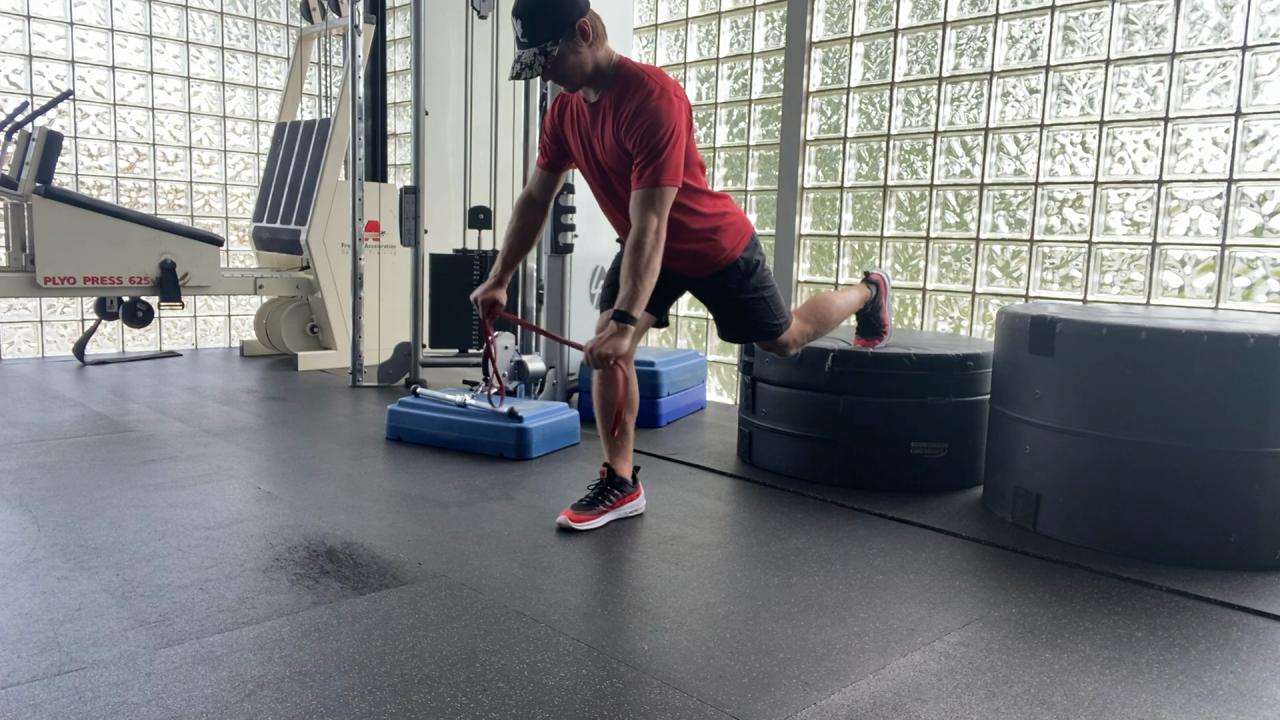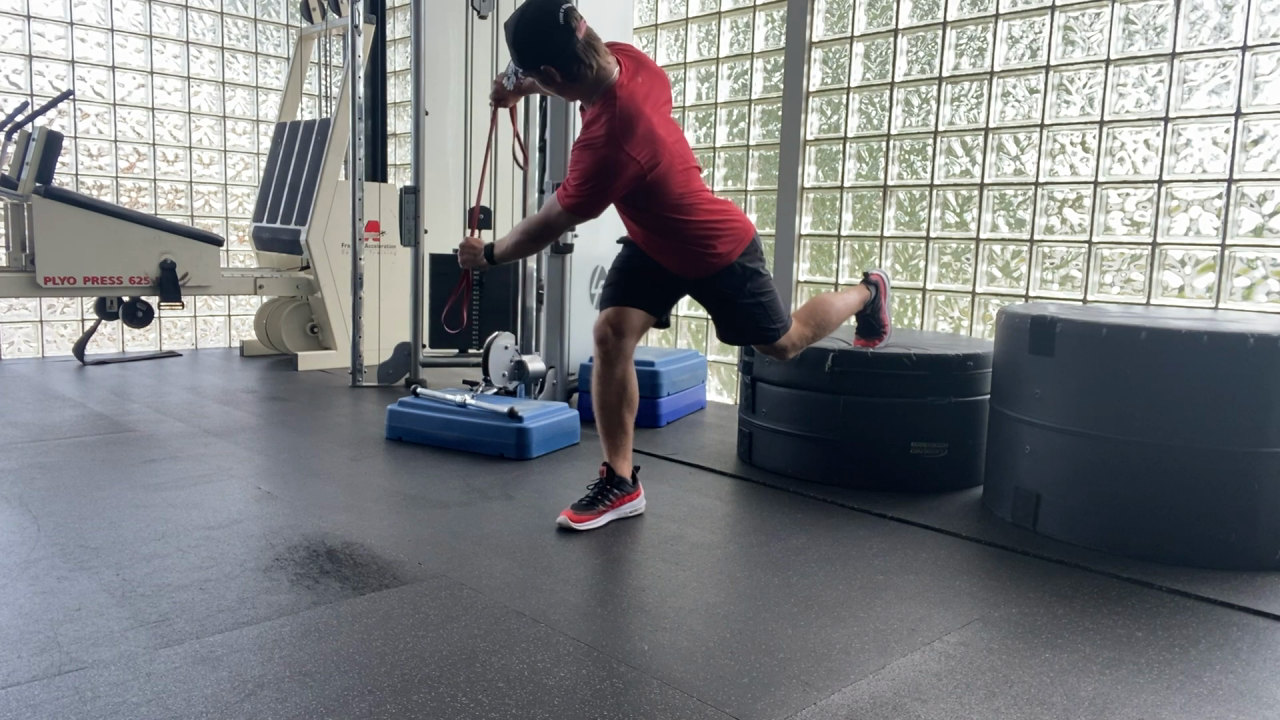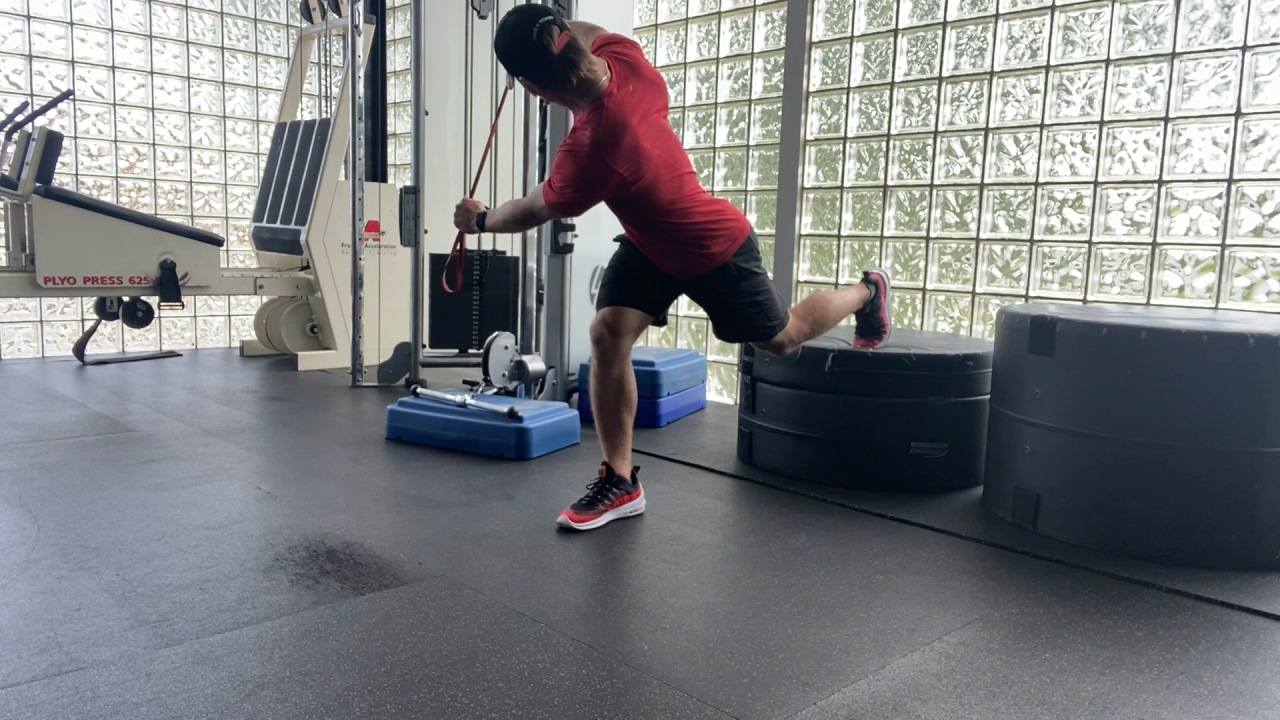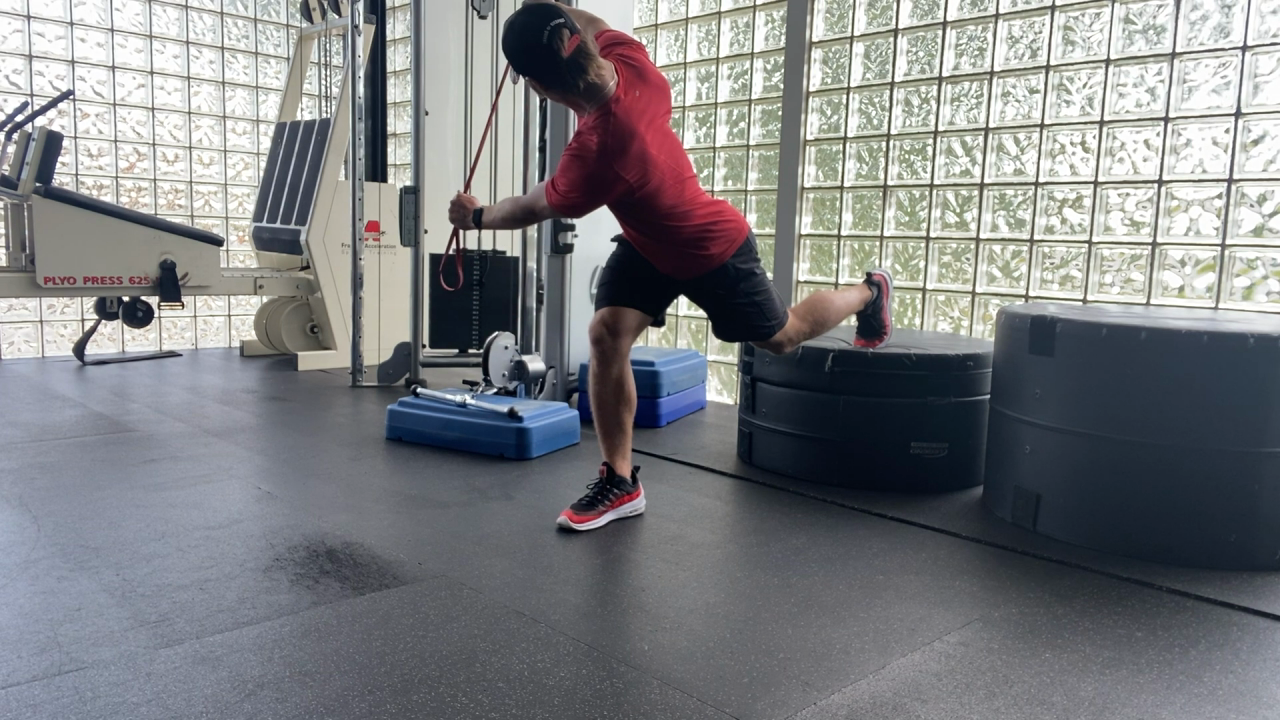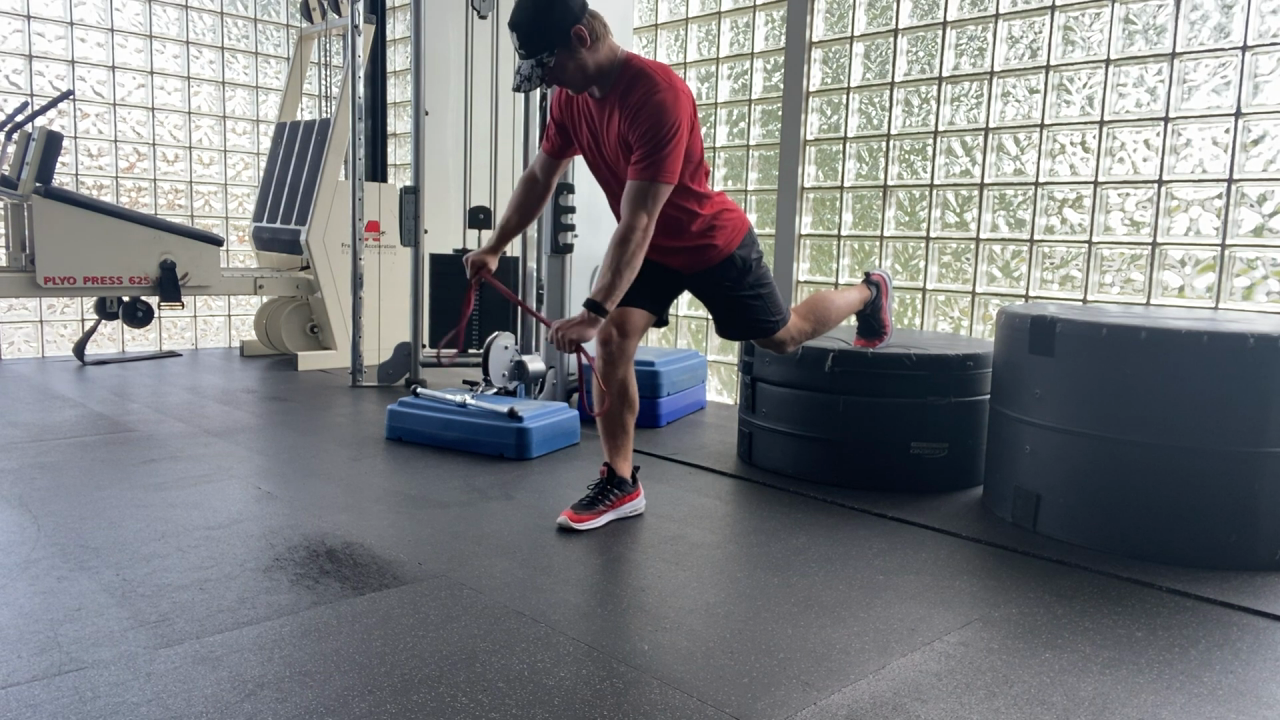
dt=1s
person 1, frame 1
left shoulder: (653, 99)
right shoulder: (563, 110)
left elbow: (649, 226)
right elbow: (535, 197)
left wrist: (627, 322)
right wrist: (498, 280)
left hip: (716, 246)
right hip: (646, 245)
left knee: (783, 340)
right knee: (607, 342)
left ankle: (868, 291)
right ankle: (621, 483)
person 1, frame 2
left shoulder: (609, 142)
right shoulder: (625, 59)
left elbow: (550, 224)
left wrist: (488, 253)
right wrist: (520, 88)
left hip: (718, 251)
right hip: (653, 242)
left knee: (783, 343)
right knee: (610, 336)
left ankle: (867, 293)
right ankle: (620, 483)
person 1, frame 3
left shoulder: (590, 150)
right shoulder: (622, 56)
left elbow: (534, 211)
left wrist: (480, 220)
left hip: (713, 249)
right hip: (650, 241)
left knee: (781, 338)
right knee: (607, 335)
left ankle: (867, 292)
right ankle: (620, 482)
person 1, frame 4
left shoulder: (597, 152)
right shoulder: (626, 57)
left elbow: (532, 208)
left wrist: (476, 216)
left hip: (712, 250)
right hip: (648, 242)
left knee: (782, 336)
right knee: (606, 335)
left ankle: (869, 292)
right ankle: (620, 483)
person 1, frame 5
left shoulder: (657, 96)
right shoulder: (571, 96)
left elbow: (637, 223)
right elbow: (539, 178)
left wrist: (594, 311)
right wrist: (494, 246)
left hip: (712, 243)
right hip: (650, 247)
left knee: (782, 337)
right knee: (613, 341)
left ankle: (868, 292)
right ankle: (620, 483)
